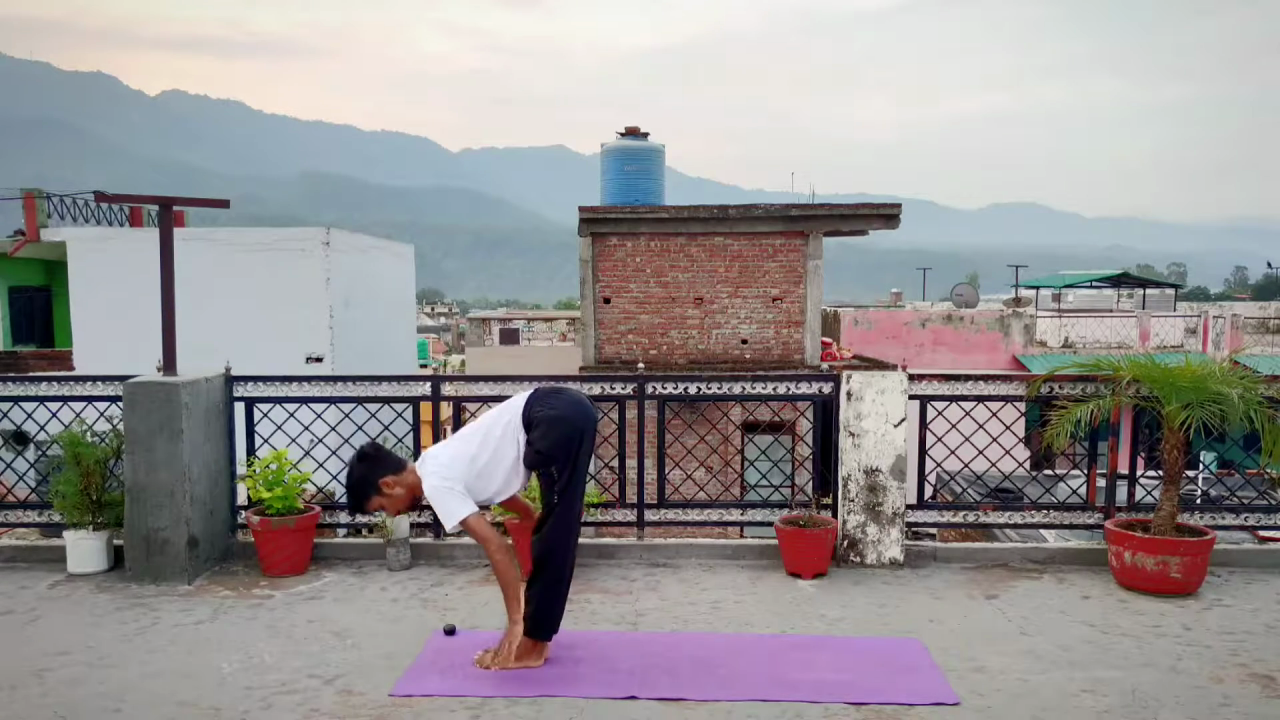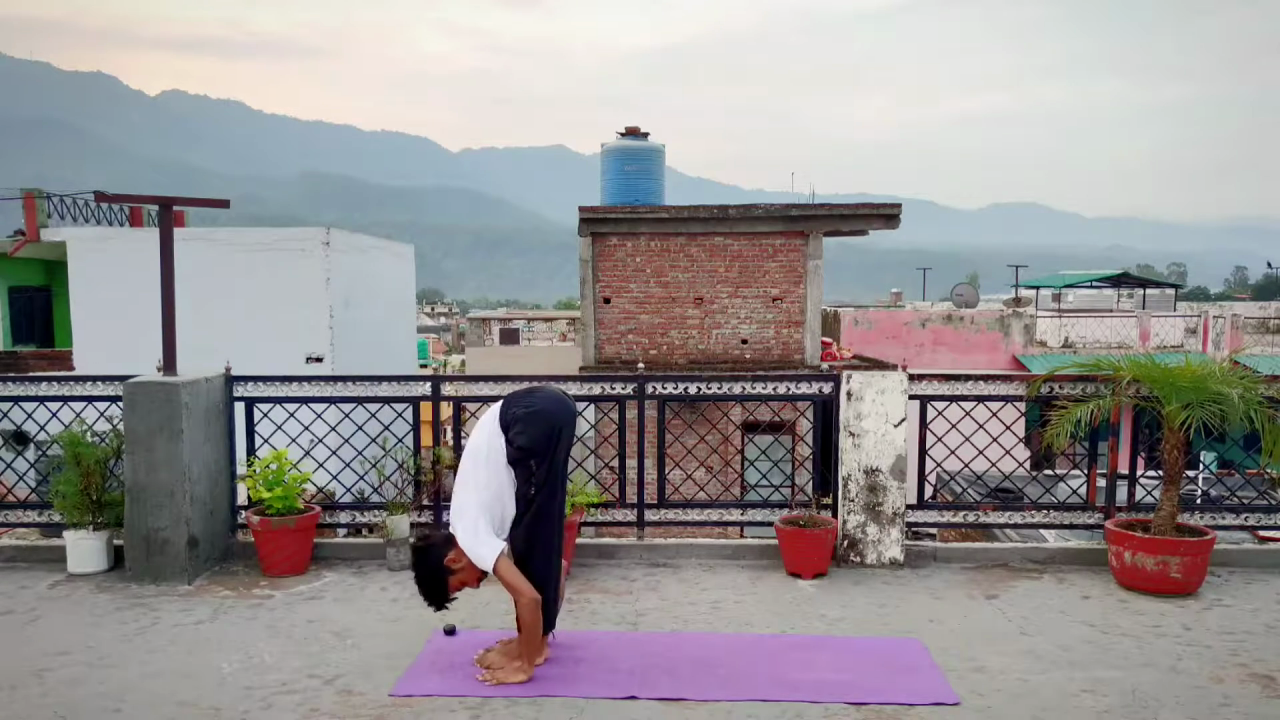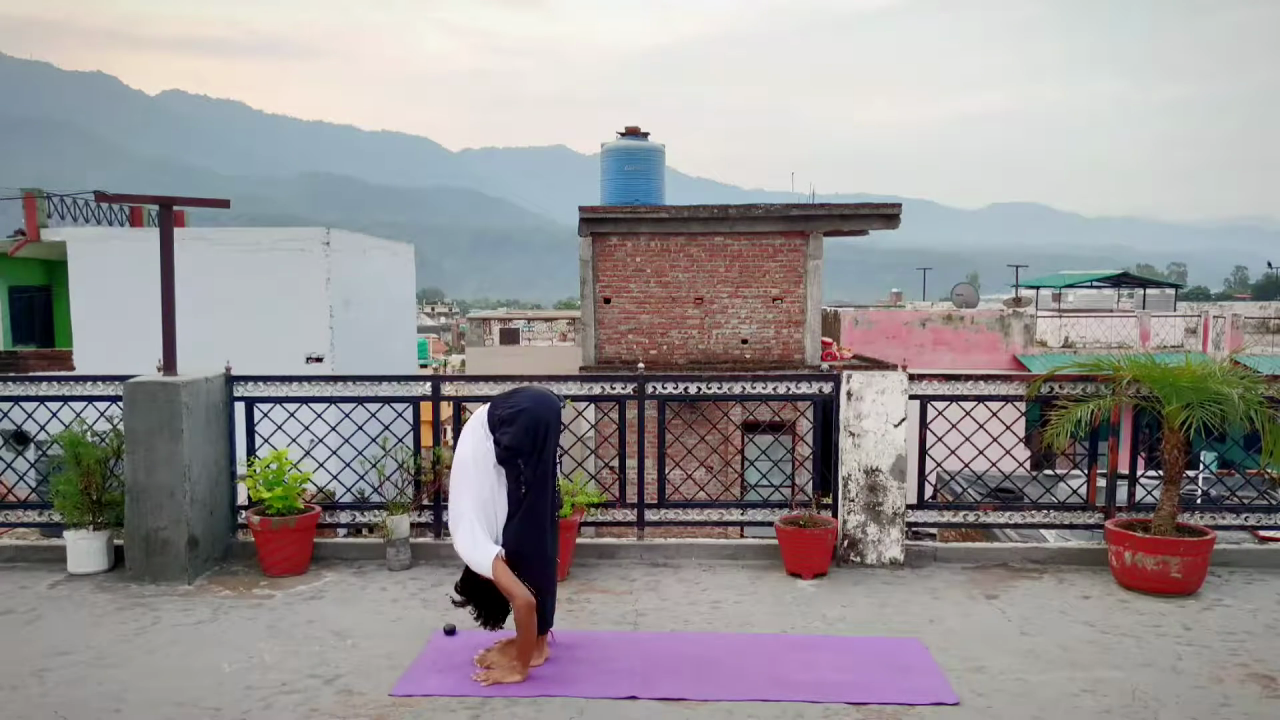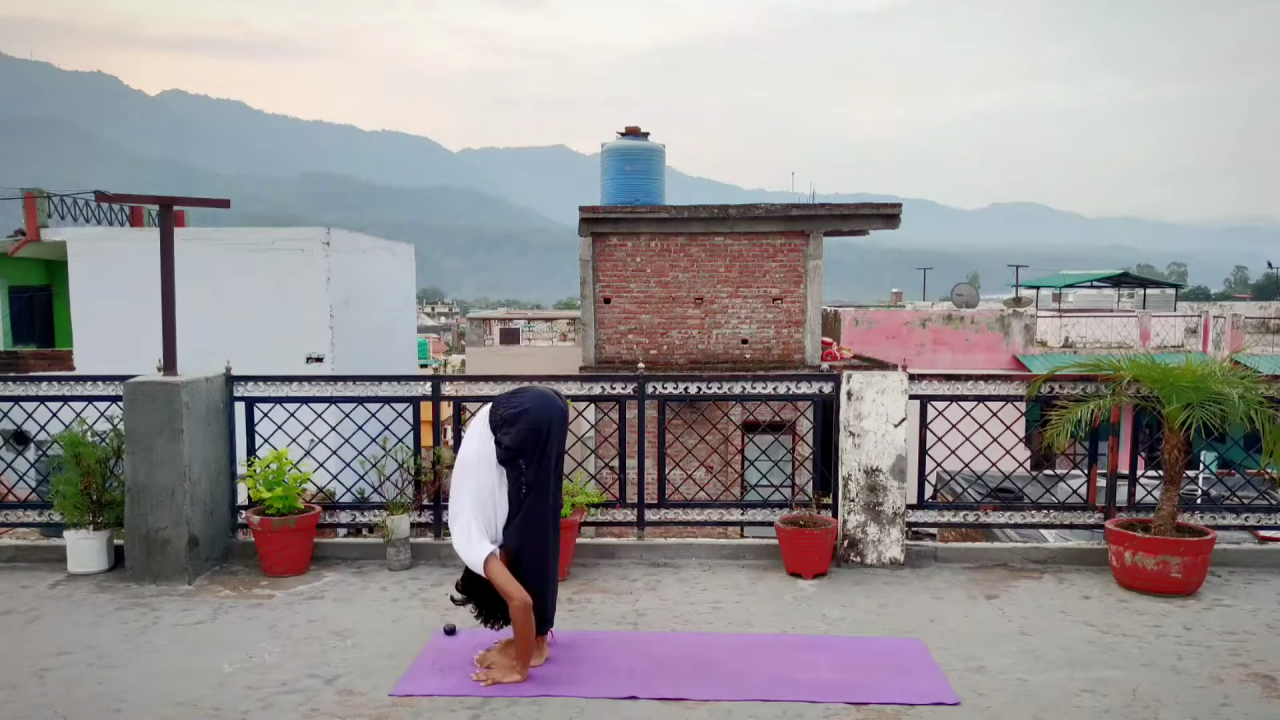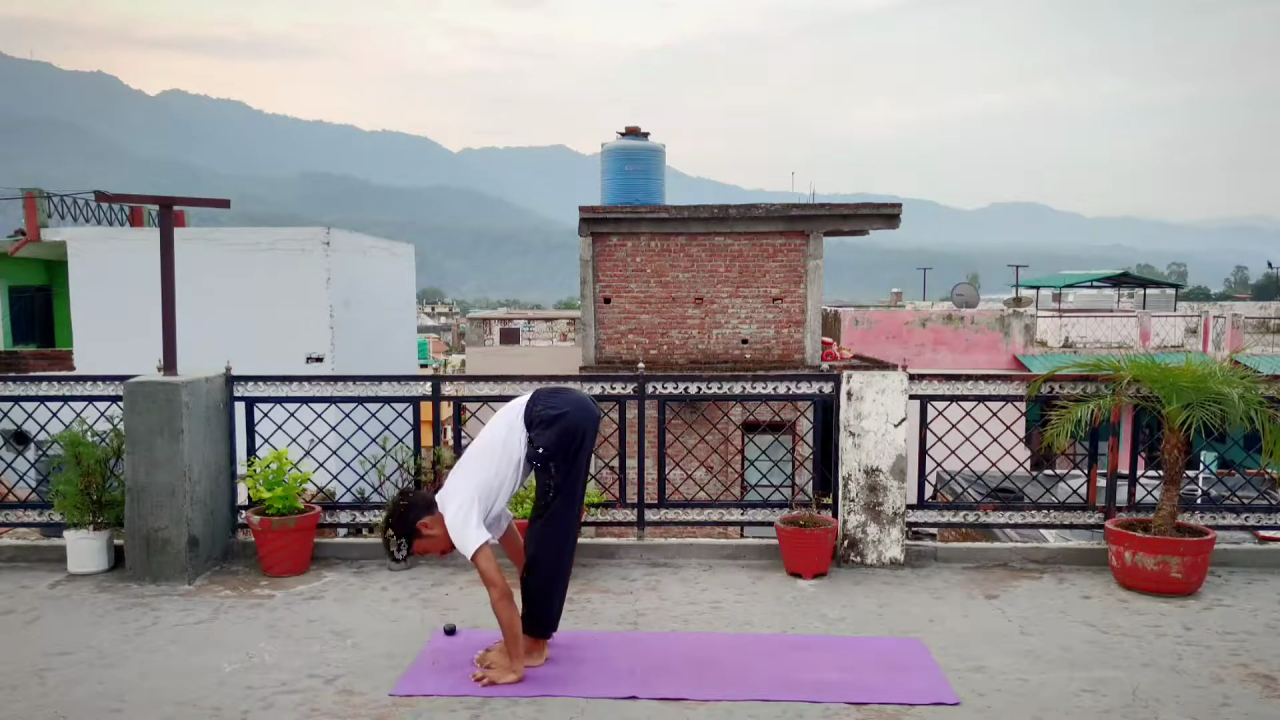
dt=0.5s
person 1, frame 1
left shoulder: (435, 482)
right shoulder: (438, 468)
left elbow: (497, 548)
right elbow: (517, 504)
left wrist: (515, 622)
left hip: (559, 419)
right hip: (564, 410)
left knee: (553, 534)
right knee: (553, 532)
left ankle: (532, 646)
right ankle: (536, 638)
person 1, frame 2
left shoulder: (469, 534)
right shoulder: (475, 523)
left elbow: (528, 596)
left wrist: (526, 666)
left hip: (537, 417)
right hip: (547, 409)
left knee: (532, 536)
right knee: (539, 534)
left ankle: (534, 646)
right ankle: (535, 640)
person 1, frame 3
left shoulder: (472, 544)
left elbow: (524, 600)
left wrist: (520, 667)
left hip: (524, 418)
right hip: (536, 409)
left knee: (523, 536)
right knee: (535, 534)
left ankle: (534, 647)
right ankle: (535, 640)
person 1, frame 4
left shoulder: (468, 540)
left elbow: (520, 601)
left wrist: (520, 667)
left hip: (528, 416)
right hip: (544, 407)
left knee: (526, 537)
right knee: (536, 534)
left ankle: (533, 647)
right ankle: (533, 640)
person 1, frame 5
left shoulder: (456, 514)
right shoulder: (465, 501)
left elbow: (499, 590)
right elbow: (520, 554)
left wrist: (514, 664)
left hip: (559, 418)
right hip: (566, 412)
left knee: (548, 537)
right knee: (546, 536)
left ankle: (533, 646)
right ankle: (533, 637)
